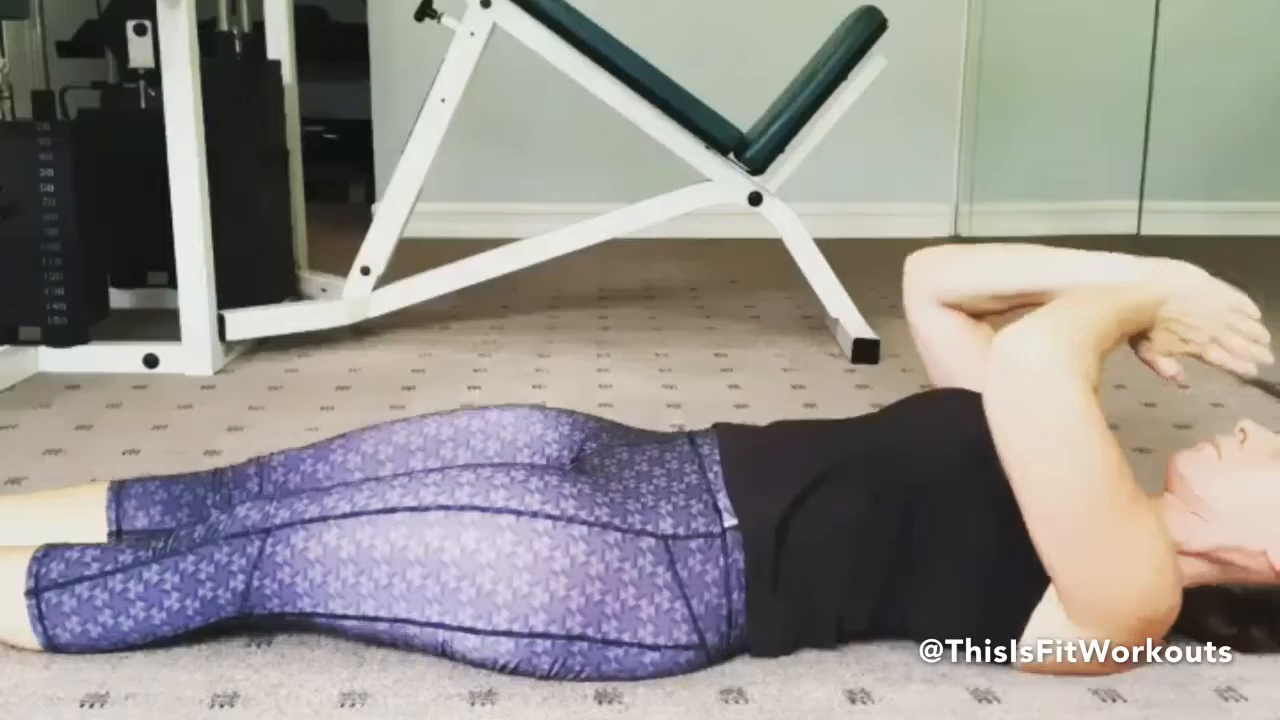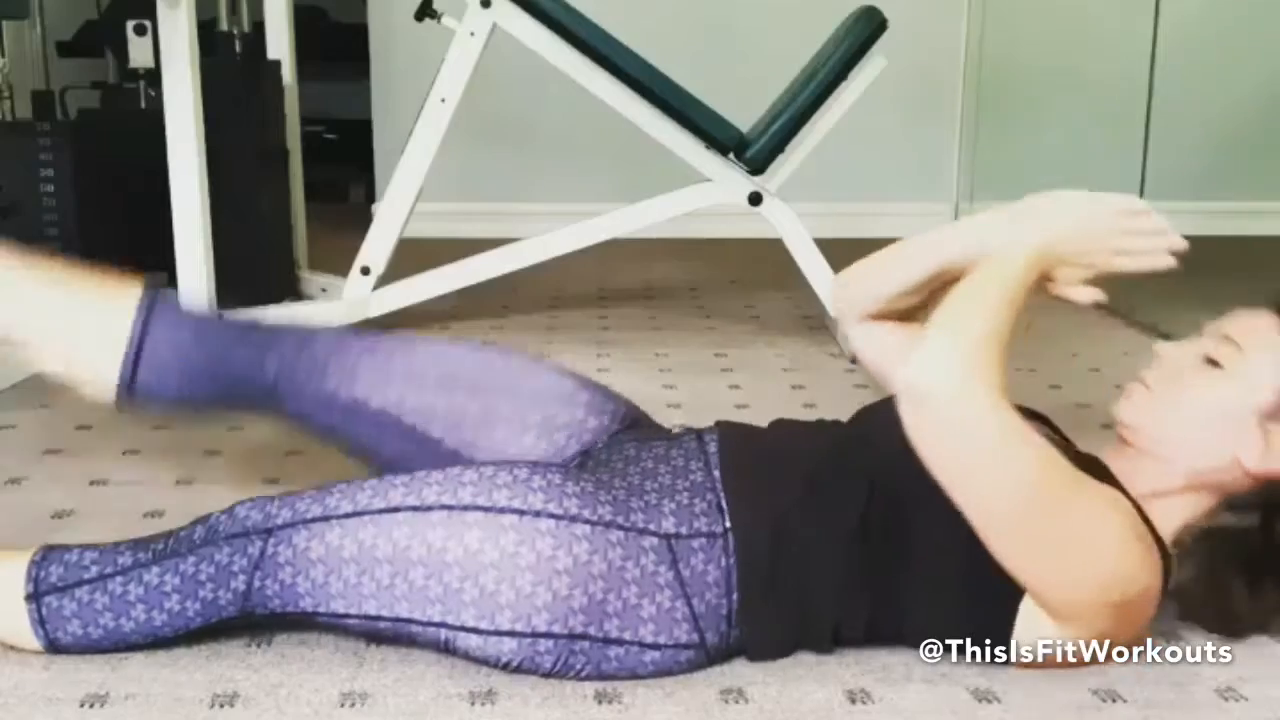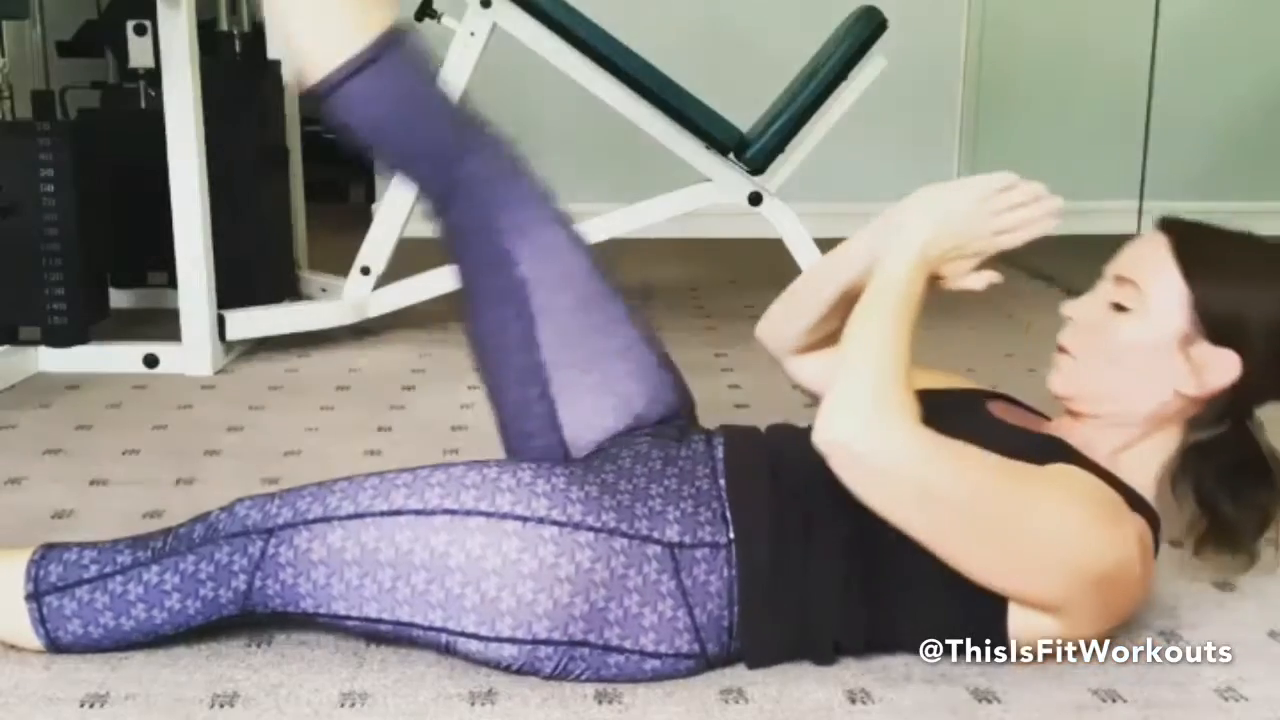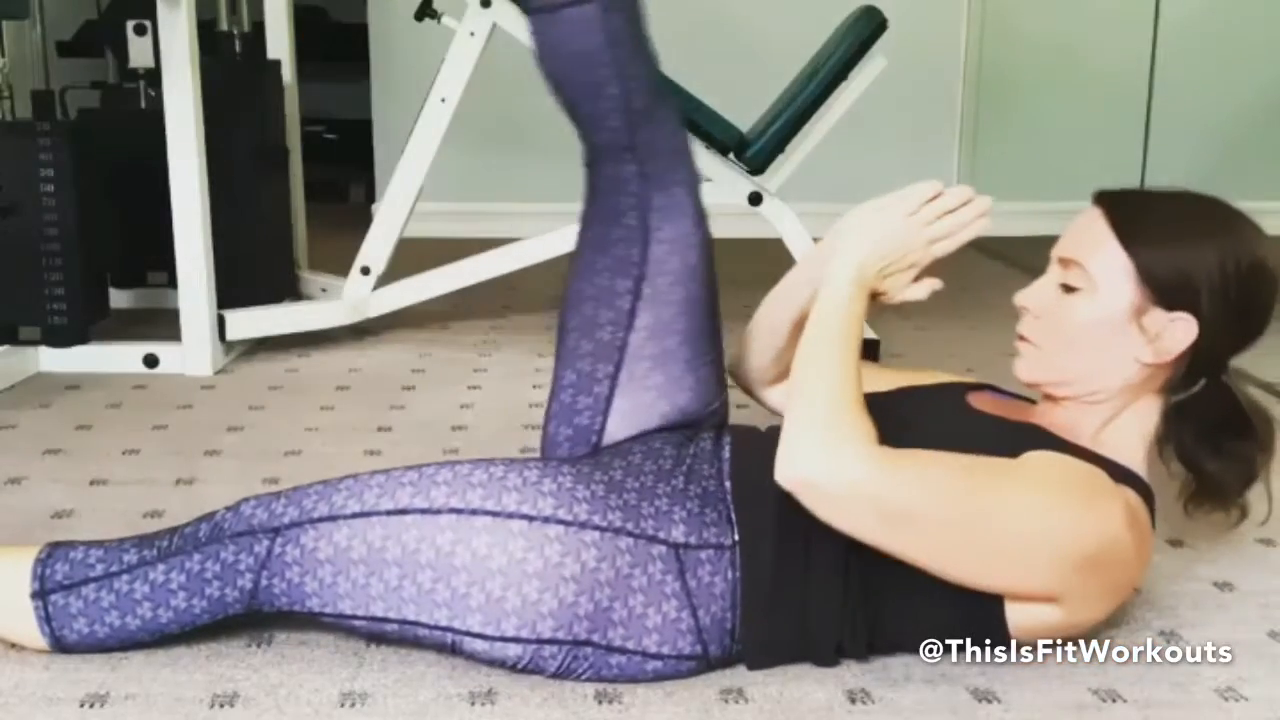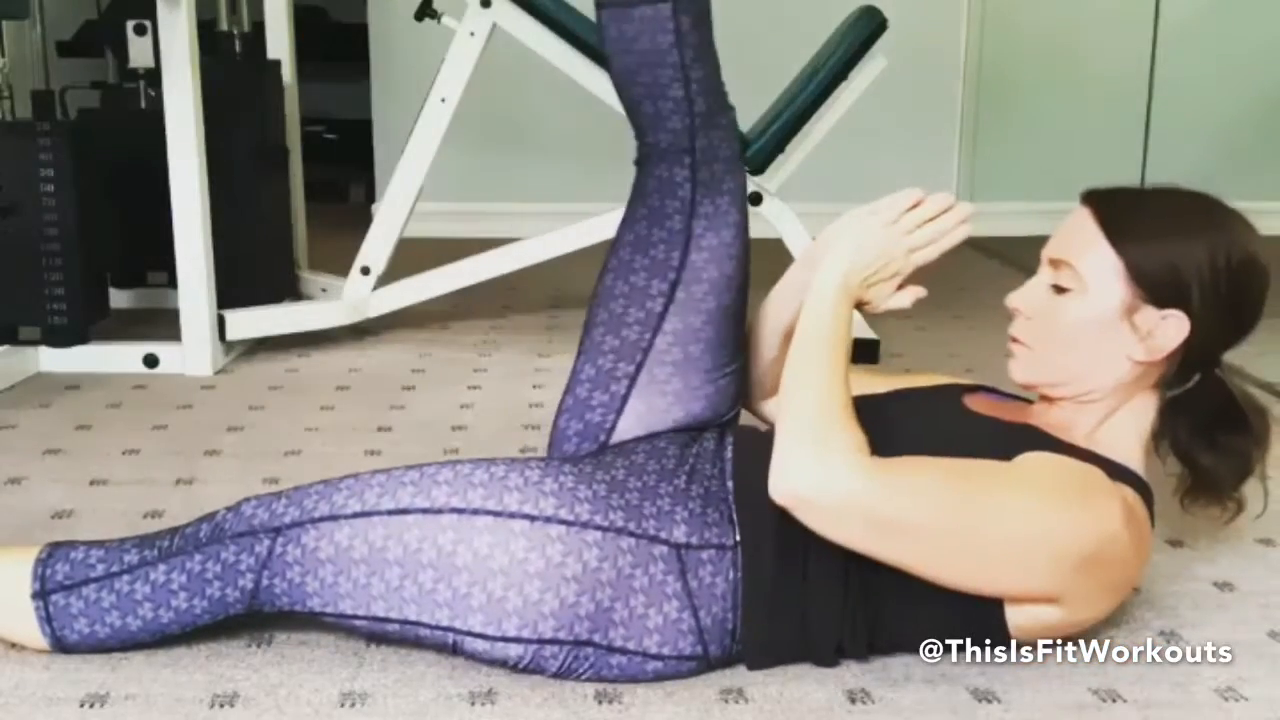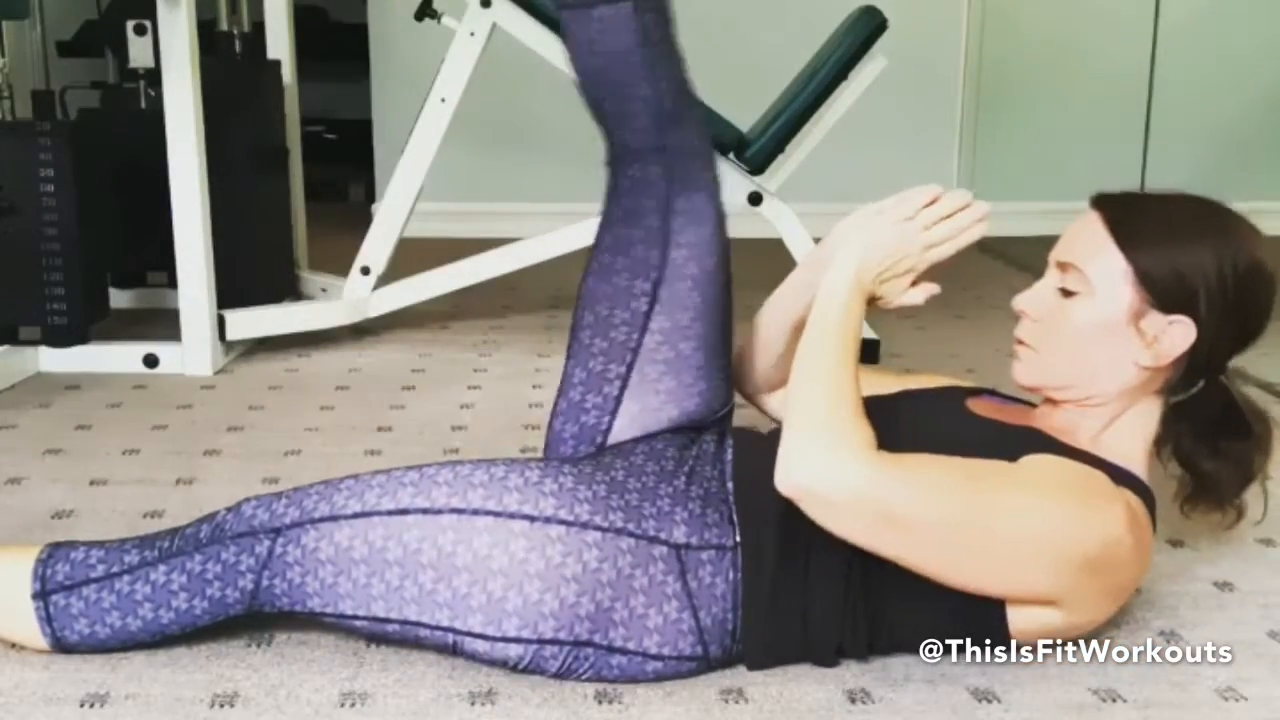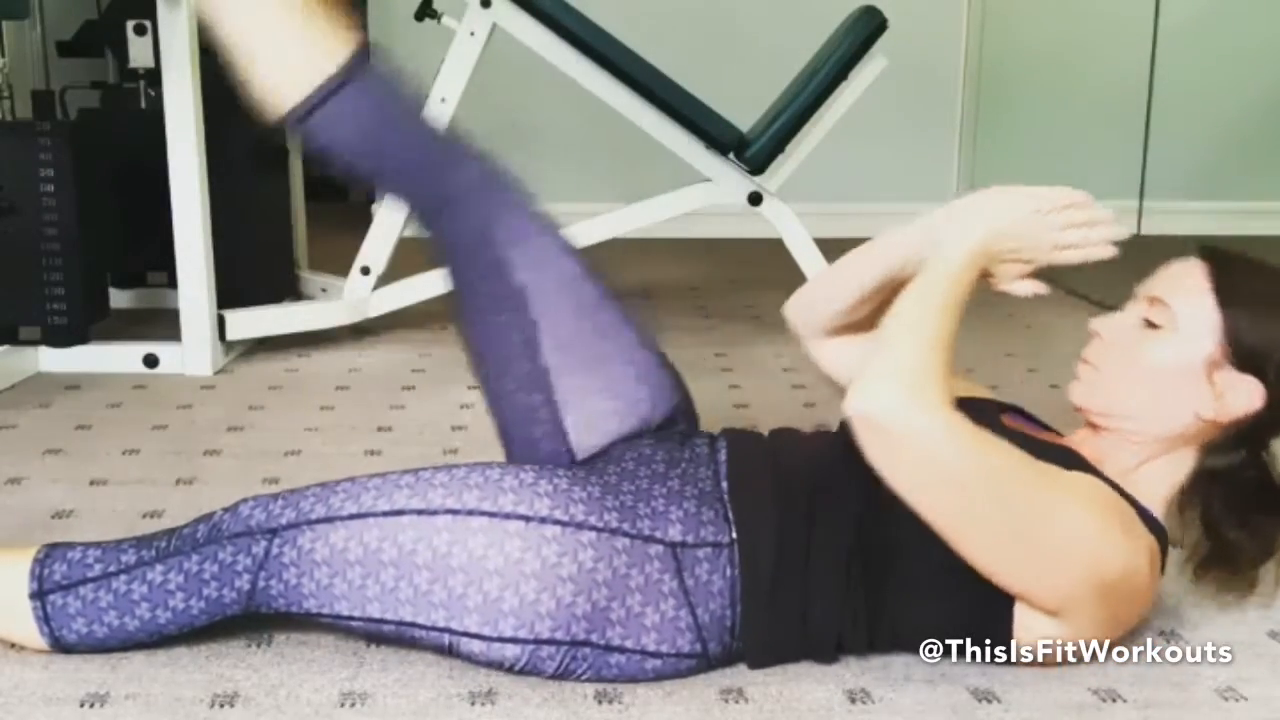
dt=0.3s
person 1, frame 1
left shoulder: (1125, 585)
right shoulder: (1070, 493)
left elbow: (1038, 359)
right elbow: (932, 277)
left wrist: (1135, 299)
right wrist: (1136, 276)
left hip: (672, 567)
right hip: (662, 468)
left knee: (251, 556)
right knee: (249, 491)
person 1, frame 2
left shoulder: (1102, 569)
right shoulder: (1043, 470)
left elbow: (931, 392)
right elbow: (862, 301)
left wrist: (1033, 255)
right wrist: (1015, 233)
left hip: (670, 579)
right hip: (671, 473)
left knee: (263, 551)
right knee: (271, 359)
person 1, frame 3
left shoulder: (1095, 545)
right shoulder: (1031, 444)
left elbow: (862, 439)
right elbow: (794, 337)
left wrist: (915, 257)
right wrist: (904, 233)
left hip: (664, 577)
right hip: (663, 466)
left knee: (256, 546)
right knee: (467, 173)
person 1, frame 4
left shoulder: (1092, 526)
right shoulder: (1030, 418)
left elbow: (824, 467)
right elbow: (768, 368)
left wrist: (854, 269)
right wrist: (838, 259)
left hip: (667, 577)
right hip: (664, 468)
left knee: (261, 543)
right knee: (638, 156)
person 1, frame 5
left shoulder: (1089, 527)
right shoulder: (1025, 418)
left elbow: (815, 482)
right elbow: (767, 384)
left wrist: (836, 280)
right wrist: (824, 271)
left hip: (668, 578)
right hip: (666, 468)
left knee: (263, 544)
right knee: (690, 160)
person 1, frame 6
left shoulder: (1089, 531)
right shoulder: (1025, 422)
left elbow: (822, 472)
right elbow: (770, 371)
left wrist: (851, 277)
right wrist: (841, 260)
left hip: (672, 578)
right hip: (671, 470)
left knee: (266, 544)
right knee: (663, 164)
person 1, frame 7
left shoulder: (1102, 553)
right shoulder: (1048, 457)
left elbow: (888, 425)
right elbow: (819, 325)
left wrist: (965, 247)
right wrist: (945, 237)
left hip: (667, 580)
right hip: (668, 472)
left knee: (258, 546)
right knee: (460, 190)
